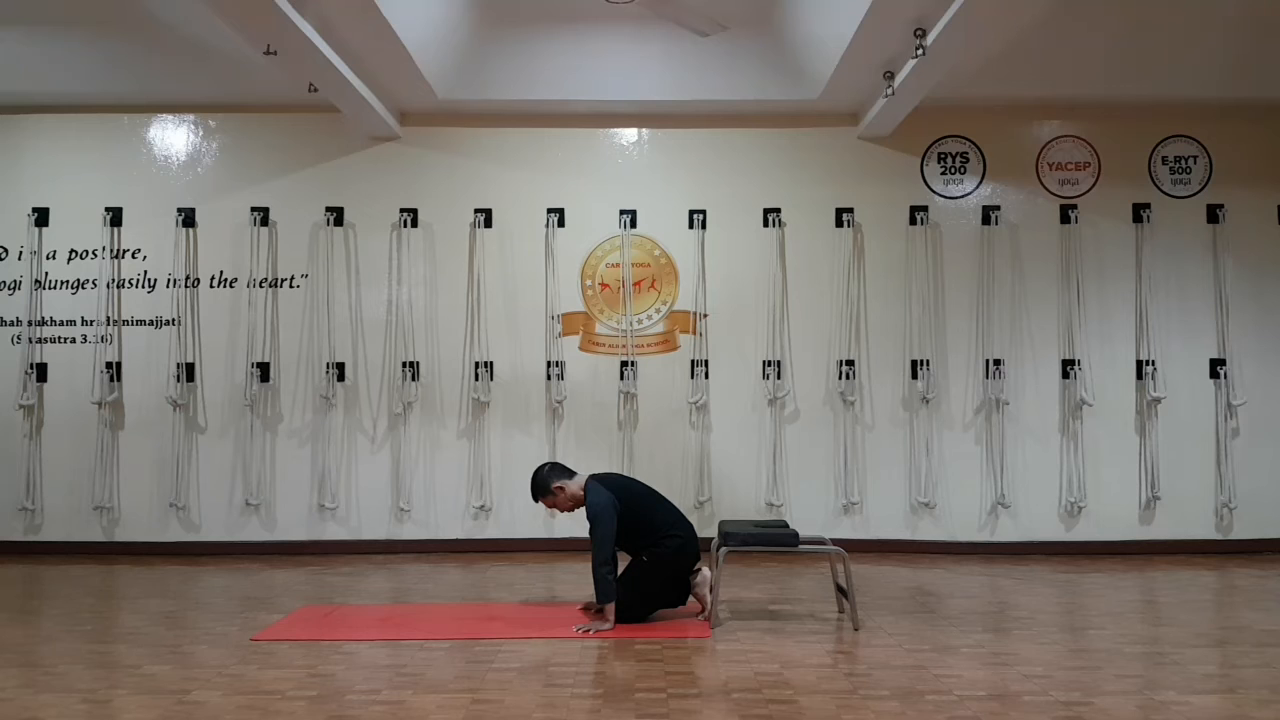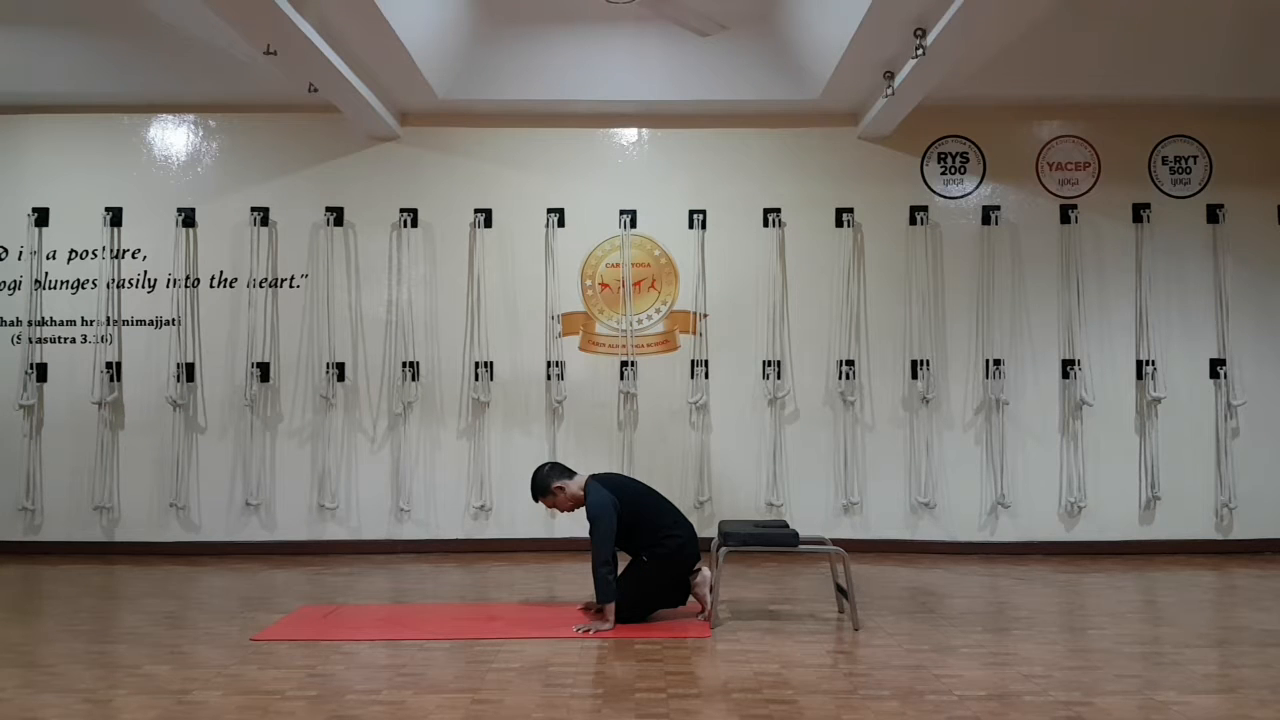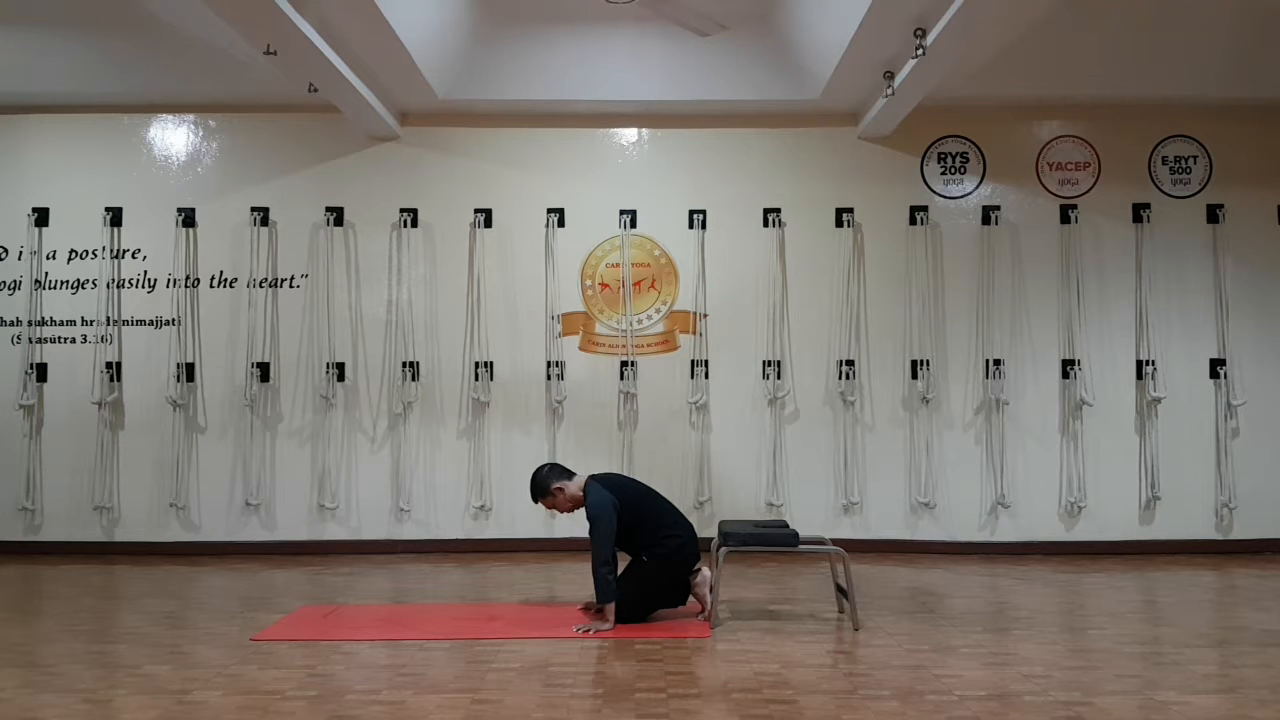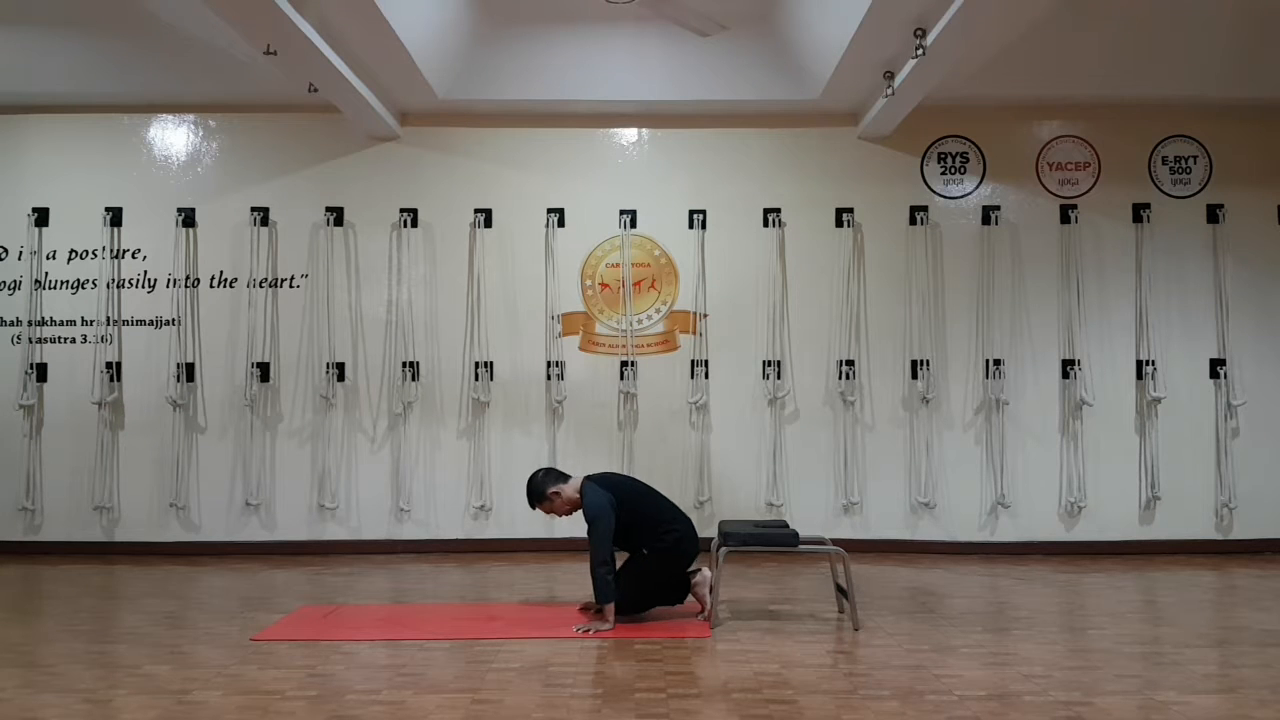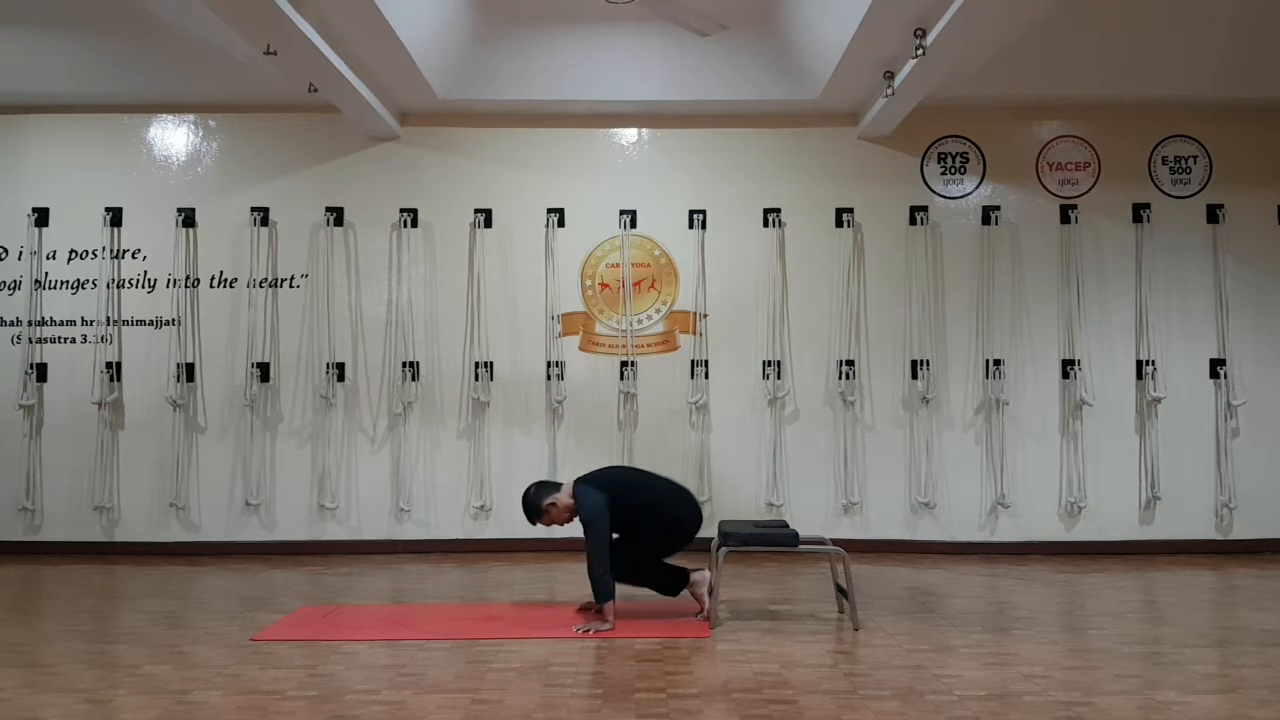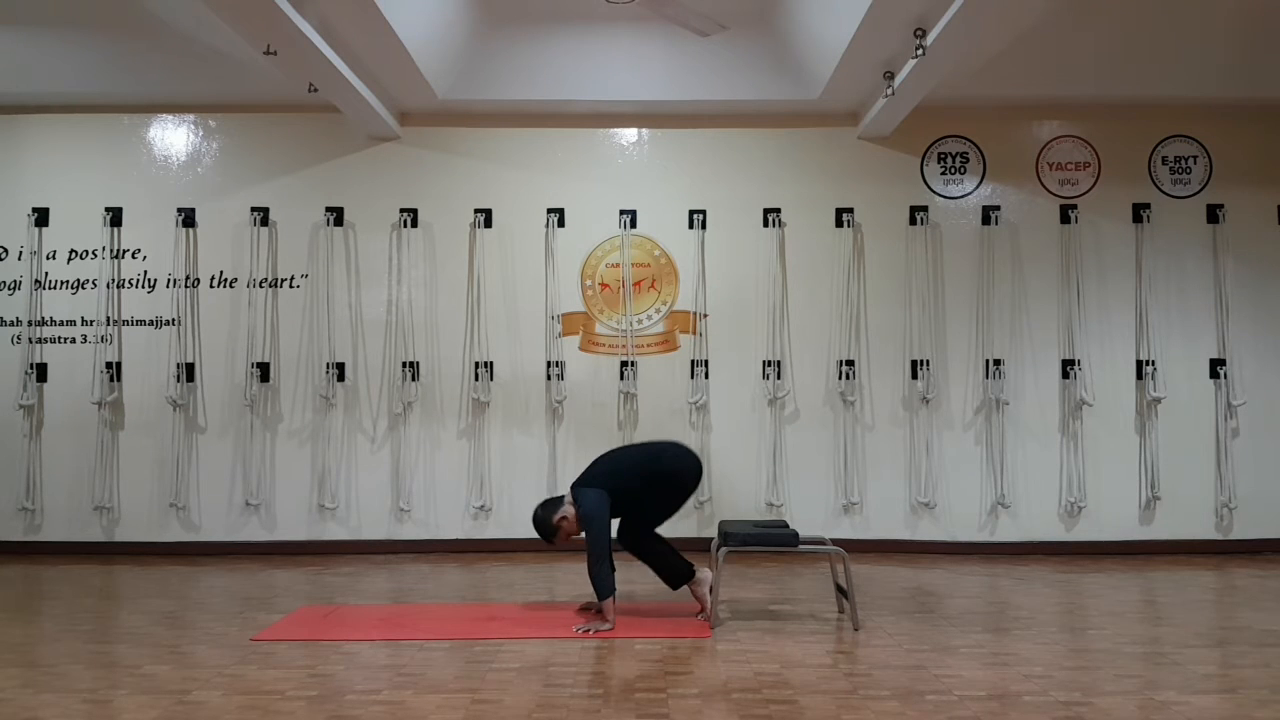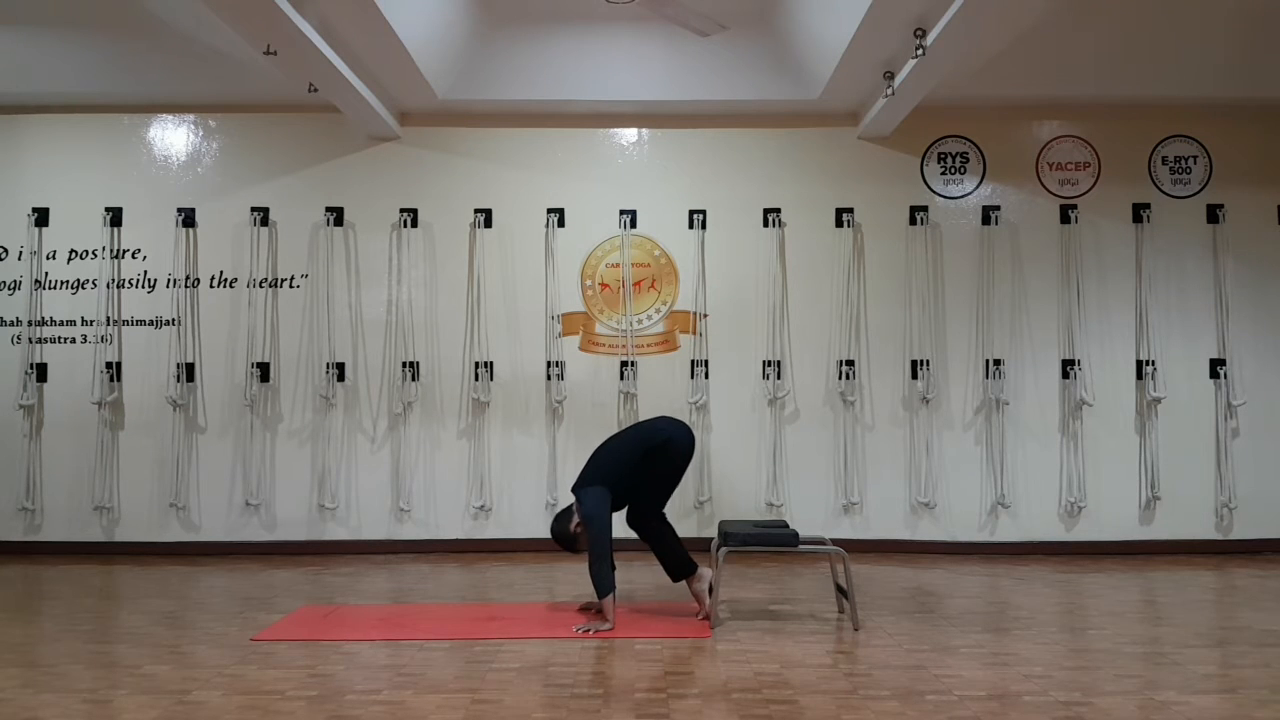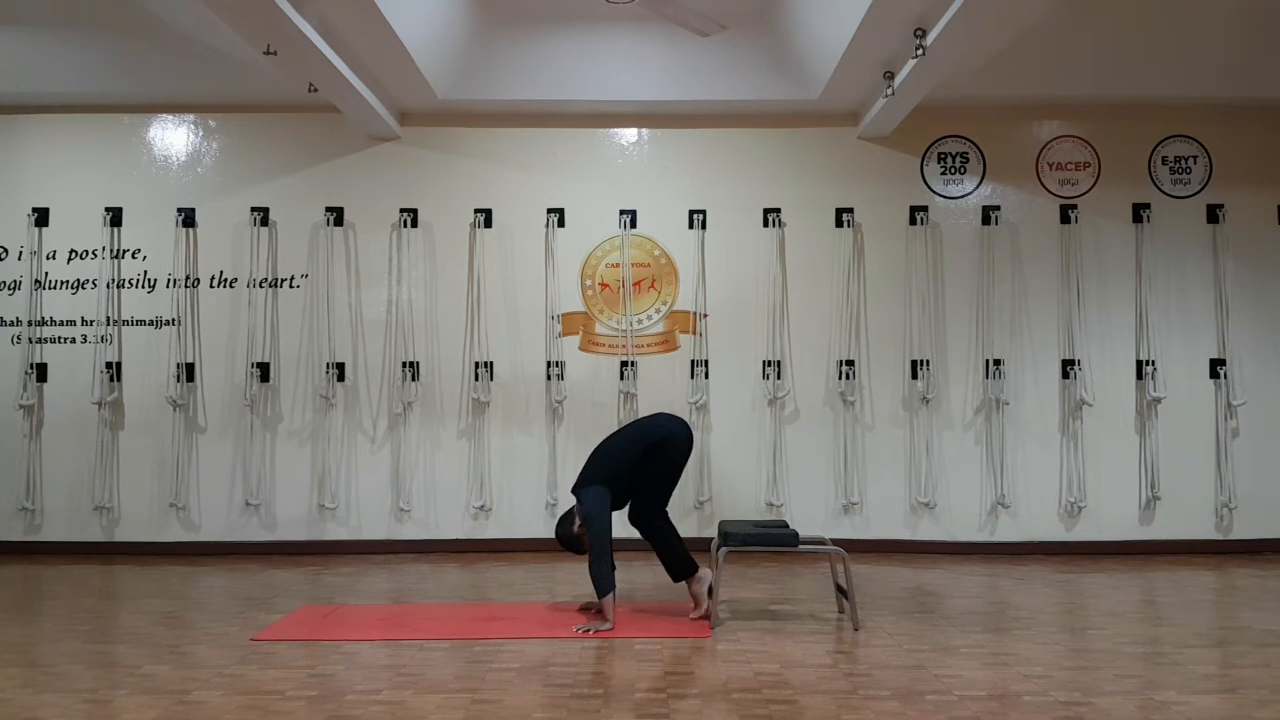
dt=0.3s
person 1, frame 1
left shoulder: (598, 501)
right shoulder: (598, 488)
left elbow: (602, 559)
right elbow: (607, 552)
left wrist: (608, 619)
right wrist: (605, 600)
left hip: (673, 547)
right hip: (675, 543)
left knee: (623, 609)
right knee: (621, 598)
left ankle: (692, 585)
right ankle: (693, 578)
person 1, frame 2
left shoulder: (598, 501)
right shoulder: (598, 489)
left elbow: (602, 559)
right elbow: (607, 553)
left wrist: (608, 619)
right wrist: (605, 601)
left hip: (673, 548)
right hip: (675, 543)
left knee: (623, 610)
right knee: (622, 598)
left ankle: (692, 585)
right ankle: (692, 578)
person 1, frame 3
left shoulder: (598, 501)
right shoulder: (598, 489)
left elbow: (602, 560)
right elbow: (606, 553)
left wrist: (608, 619)
right wrist: (605, 601)
left hip: (673, 548)
right hip: (674, 543)
left knee: (623, 610)
right knee: (622, 597)
left ankle: (692, 584)
right ankle: (692, 578)
person 1, frame 4
left shoulder: (595, 501)
right shoulder: (594, 489)
left elbow: (601, 560)
right elbow: (604, 552)
left wrist: (608, 619)
right wrist: (604, 602)
left hip: (674, 543)
right hip: (674, 539)
left knee: (621, 603)
right knee: (622, 591)
left ankle: (692, 583)
right ankle: (693, 579)
person 1, frame 5
left shoulder: (590, 504)
right shoulder: (585, 494)
left elbow: (598, 560)
right elbow: (601, 556)
left wrist: (607, 619)
right wrist: (604, 603)
left hip: (678, 513)
right hip: (675, 509)
left knee: (620, 562)
right knee: (619, 556)
left ankle: (692, 580)
right ankle: (692, 578)
person 1, frame 6
left shoulder: (590, 503)
right shoulder: (586, 495)
left elbow: (598, 558)
right elbow: (601, 553)
left wrist: (608, 619)
right wrist: (605, 602)
left hip: (679, 468)
right hip: (674, 466)
left knee: (633, 536)
right knee: (633, 533)
left ankle: (695, 579)
right ankle: (694, 577)
person 1, frame 7
left shoulder: (591, 505)
right shoulder: (591, 498)
left elbow: (599, 558)
right elbow: (602, 553)
left wrist: (608, 619)
right wrist: (605, 603)
left hip: (670, 439)
right hip: (664, 438)
left knee: (644, 519)
right knee: (641, 518)
left ankle: (695, 576)
right ankle: (694, 575)
person 1, frame 8
left shoulder: (591, 504)
right shoulder: (591, 497)
left elbow: (599, 559)
right elbow: (603, 553)
left wrist: (608, 619)
right wrist: (605, 603)
left hip: (668, 436)
right hip: (663, 435)
left knee: (647, 518)
right knee: (643, 516)
left ankle: (695, 577)
right ankle: (694, 575)
